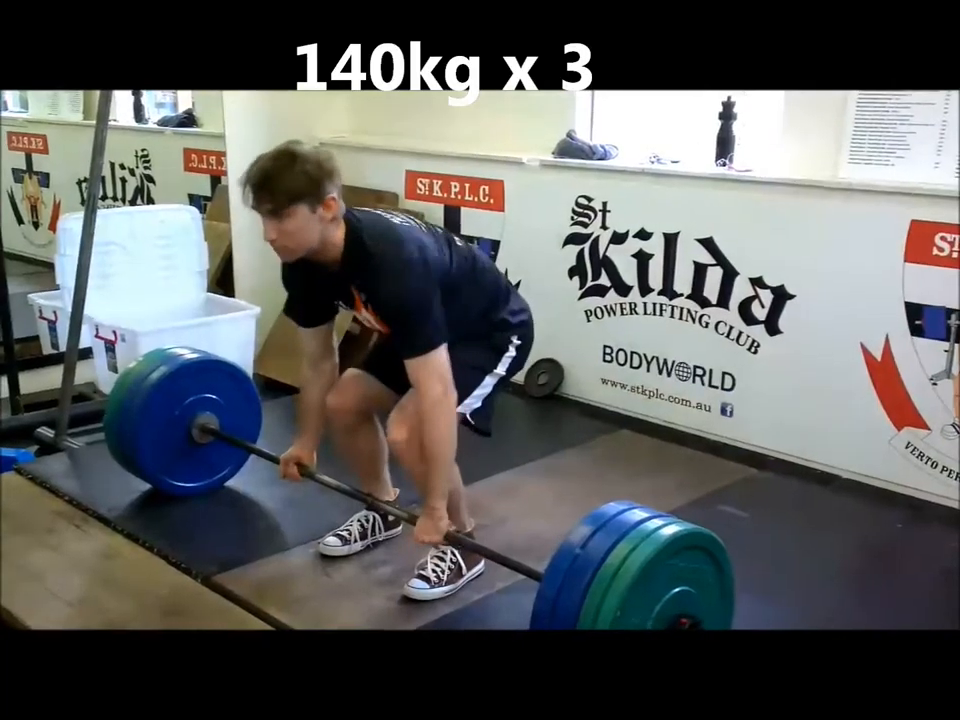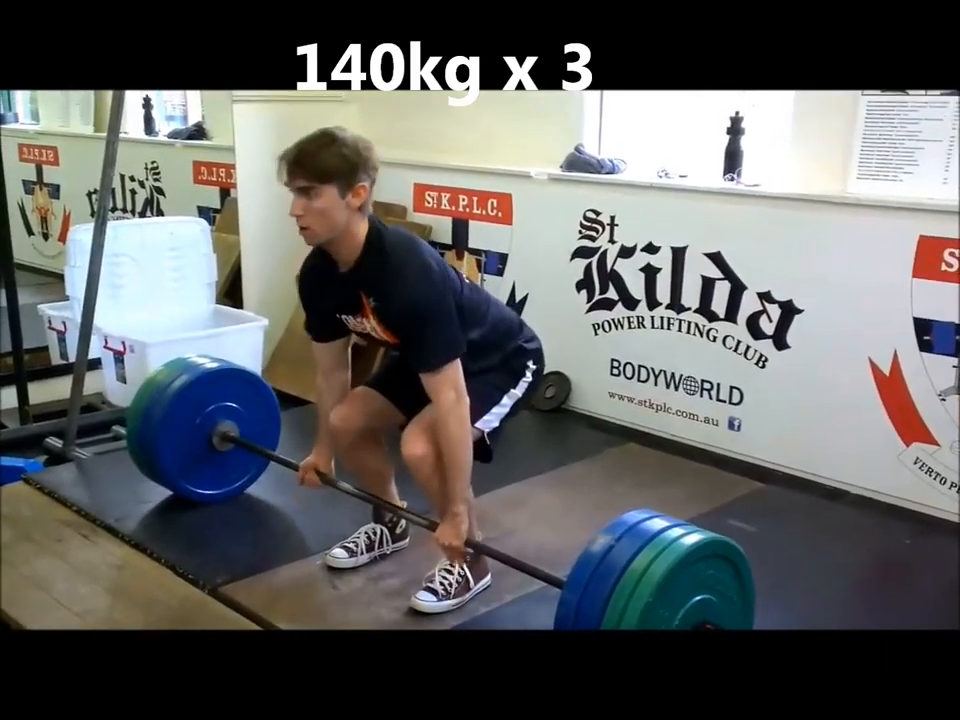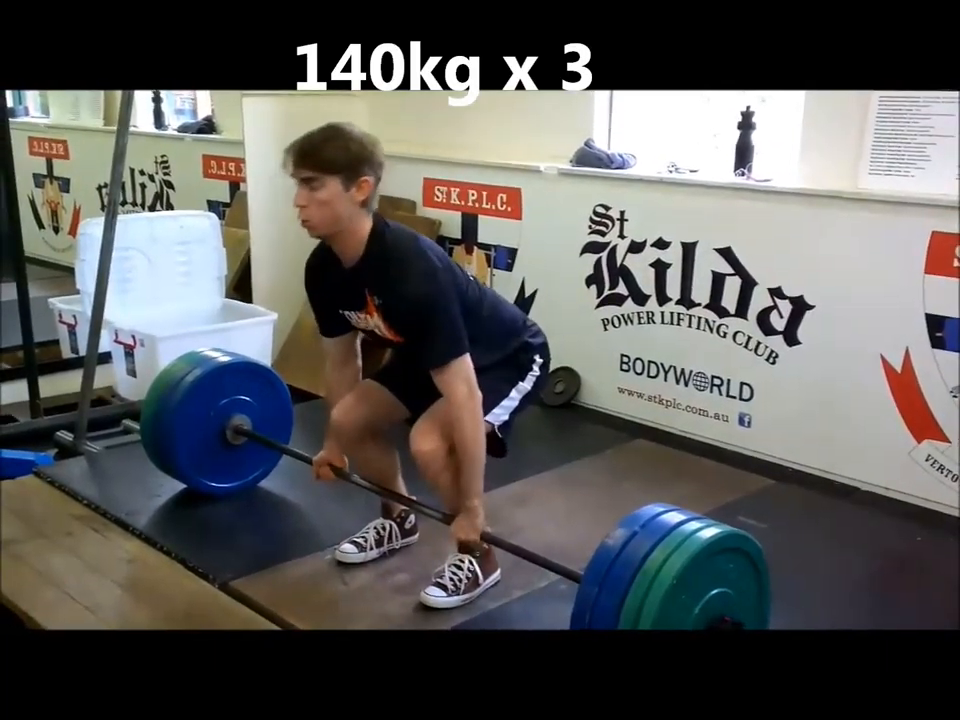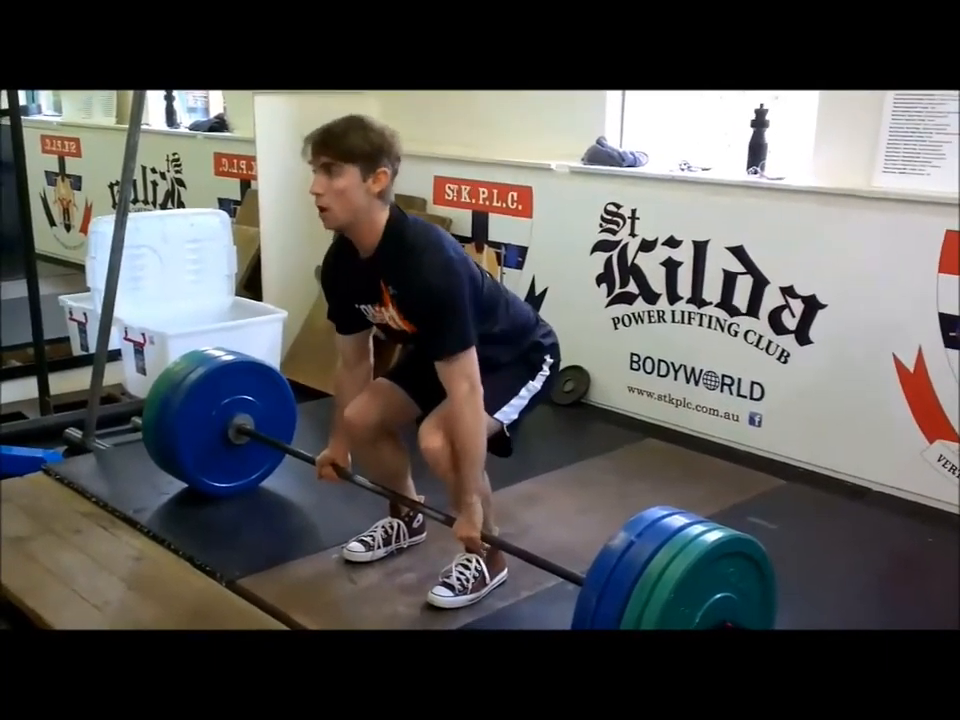
dt=0.7s
person 1, frame 1
left shoulder: (393, 263)
right shoulder: (302, 263)
left elbow: (438, 394)
right elbow: (317, 358)
left wrist: (434, 511)
right wrist: (305, 441)
left hip: (494, 330)
right hip: (419, 327)
left knee: (406, 431)
right knee: (342, 404)
left ankle: (461, 544)
right ankle: (381, 510)
person 1, frame 2
left shoulder: (410, 275)
right shoulder: (318, 275)
left elbow: (452, 401)
right elbow: (332, 367)
left wrist: (456, 513)
right wrist: (322, 449)
left hip: (503, 359)
right hip: (422, 354)
left knee: (420, 447)
right knee: (346, 424)
left ankle: (469, 561)
right ankle: (390, 523)
person 1, frame 3
left shoulder: (414, 273)
right shoulder: (323, 269)
left elbow: (464, 396)
right elbow: (342, 359)
left wrist: (472, 508)
right wrist: (333, 443)
left hip: (510, 355)
right hip: (425, 352)
left knee: (430, 442)
right knee: (350, 420)
left ankle: (478, 556)
right ankle: (398, 519)
person 1, frame 4
left shoulder: (430, 264)
right shoulder: (341, 262)
left elbow: (465, 390)
right elbow: (354, 359)
left wrist: (470, 507)
right wrist: (338, 441)
left hip: (519, 354)
right hip: (437, 351)
left knee: (438, 441)
right knee: (362, 420)
left ankle: (487, 558)
right ankle: (406, 518)
